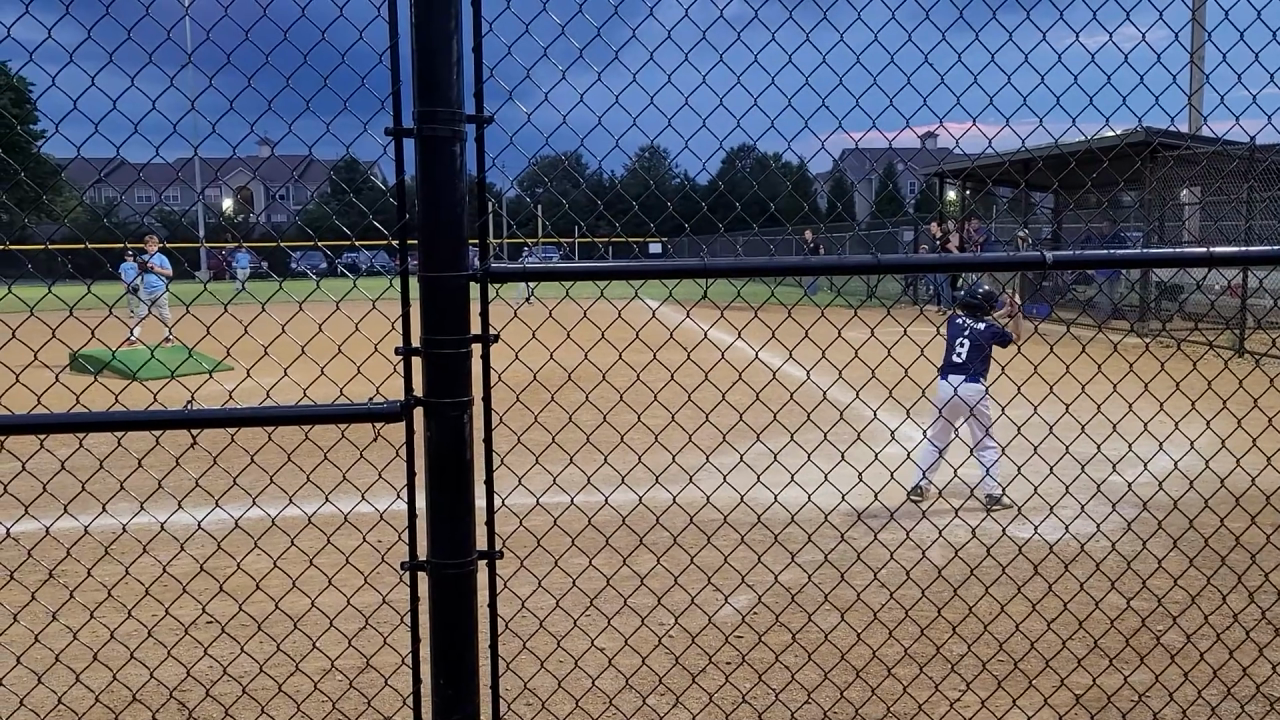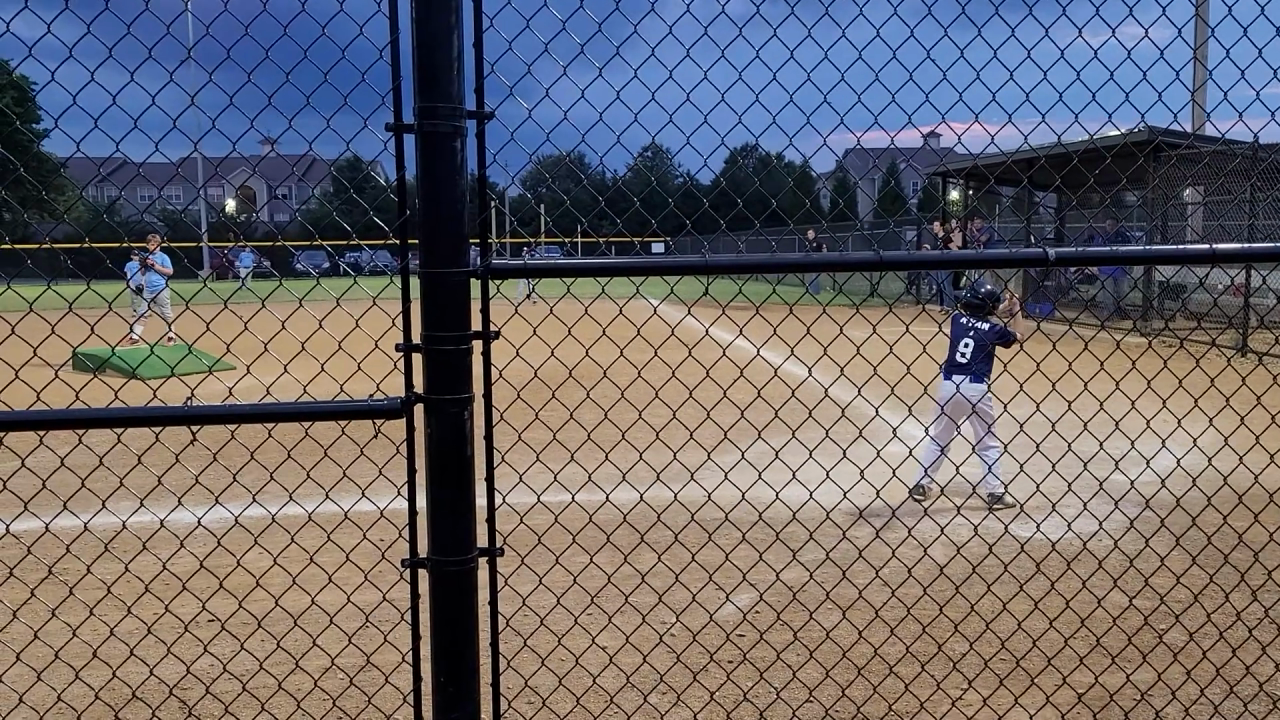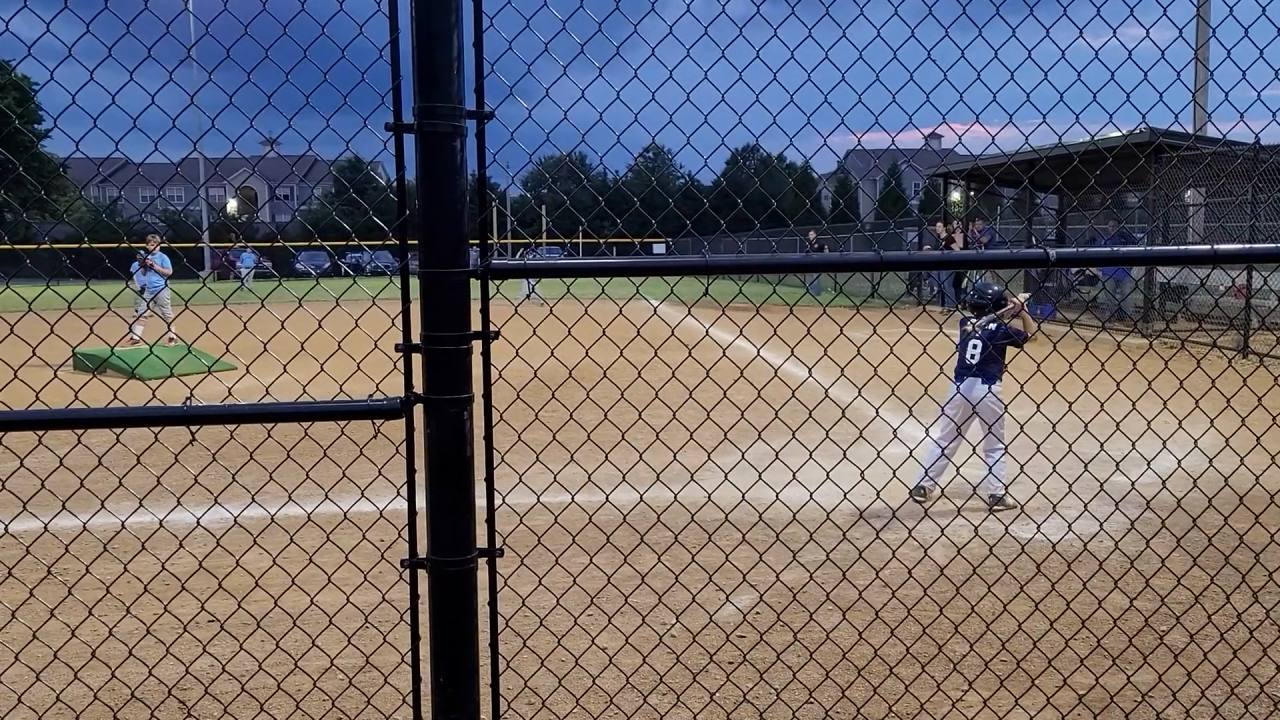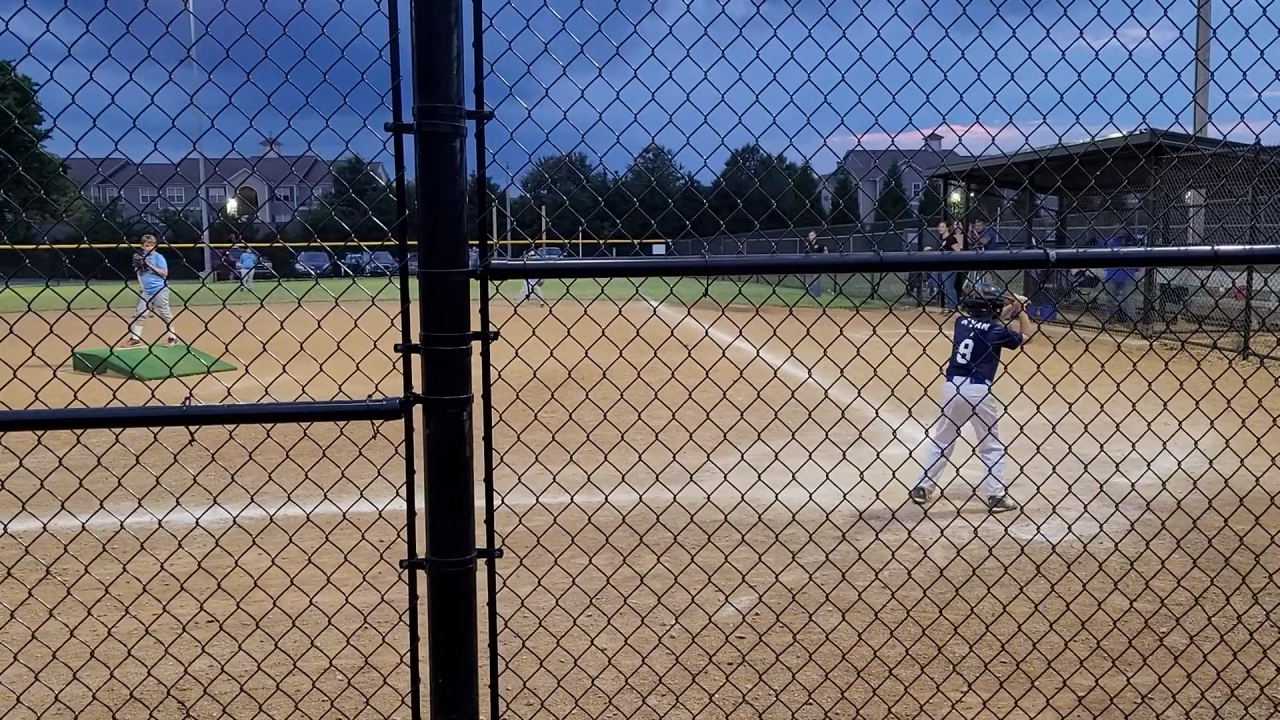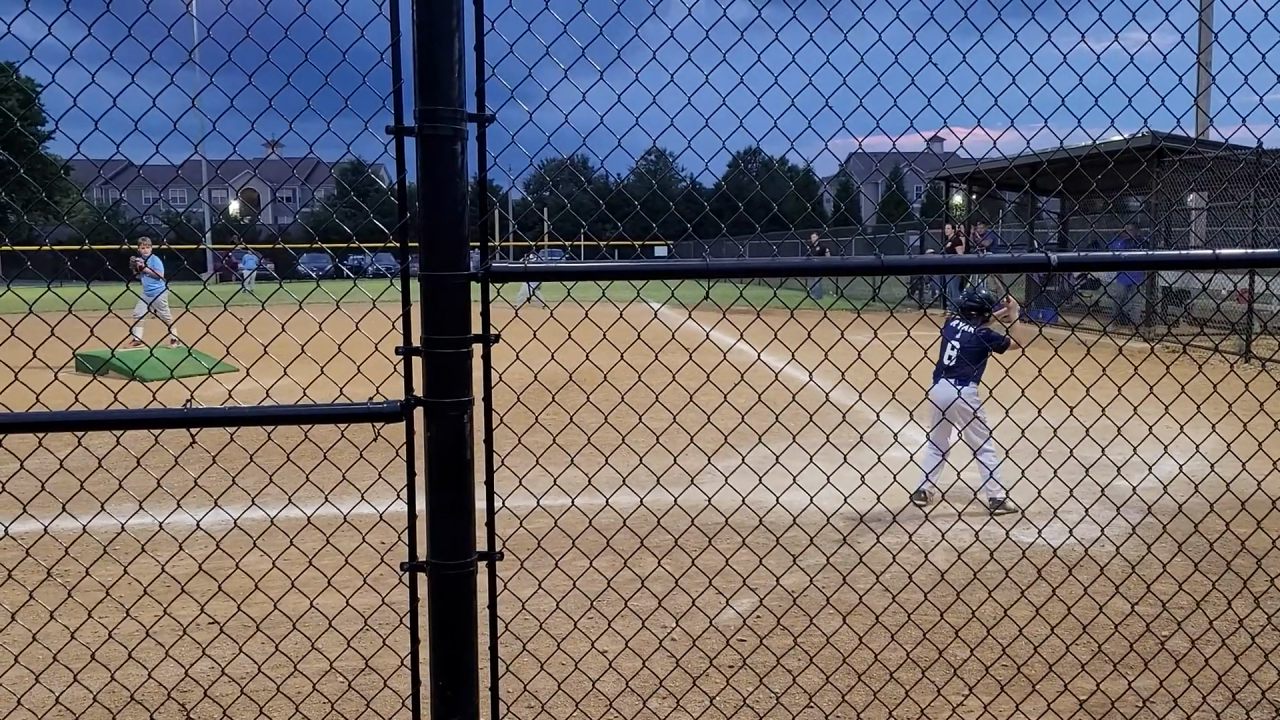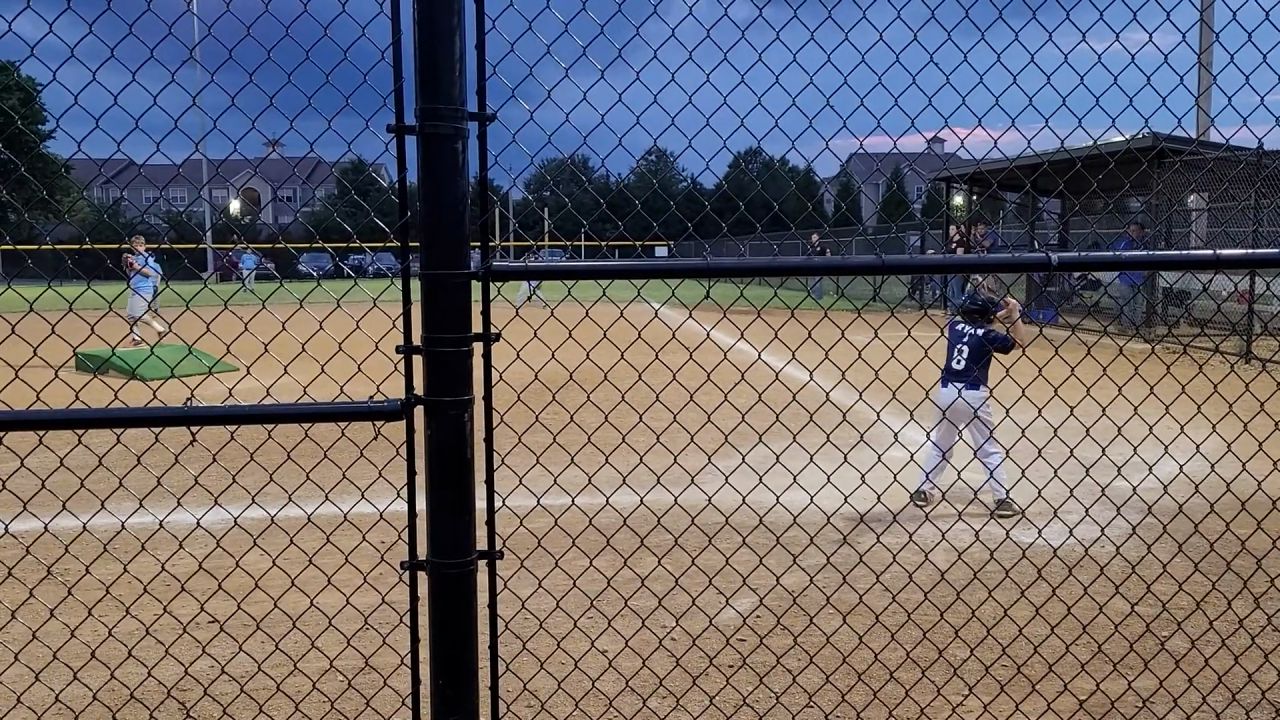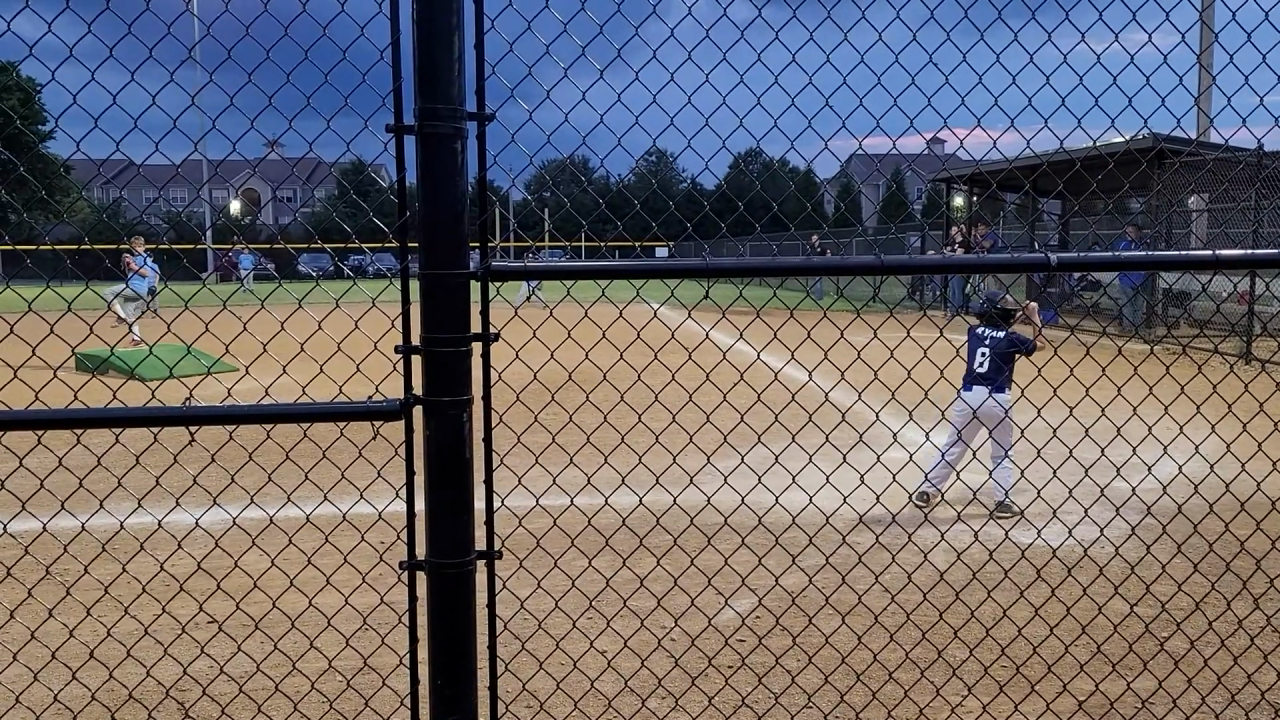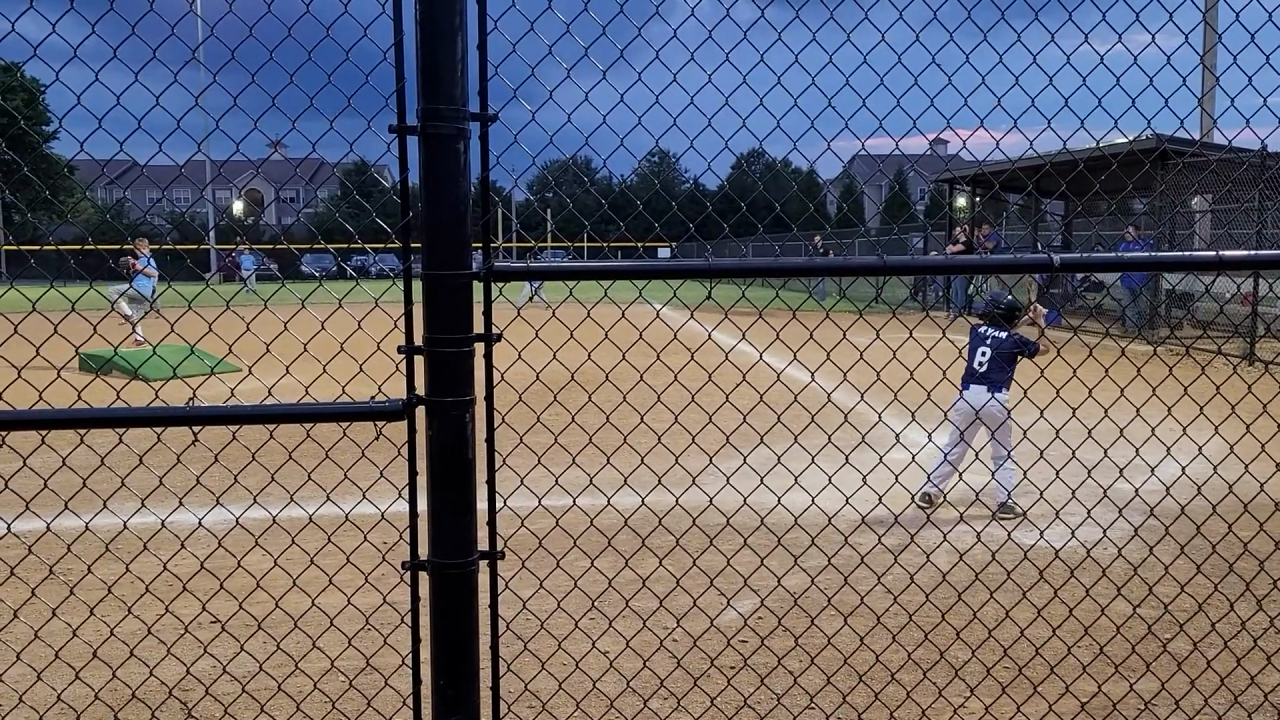
dt=0.3s
person 1, frame 1
left shoulder: (954, 320)
right shoulder: (990, 330)
right elbow: (1016, 337)
left wrist: (1005, 311)
right wrist: (1016, 310)
left hip: (946, 385)
right hip: (973, 388)
left knee: (935, 439)
right knee: (986, 444)
left ankle: (920, 487)
right ankle: (993, 495)
person 1, frame 2
left shoulder: (957, 319)
right shoulder: (993, 329)
right elbow: (1019, 336)
left wrist: (1003, 309)
right wrist: (1015, 309)
left hip: (950, 384)
right hip: (977, 387)
left knee: (938, 438)
right knee: (989, 443)
left ankle: (922, 486)
right ankle: (995, 493)
person 1, frame 3
left shoulder: (966, 323)
right shoulder: (1001, 329)
right elbow: (1032, 334)
left wrist: (1012, 308)
right wrist: (1021, 309)
left hip: (960, 387)
right hip: (987, 389)
left knee: (943, 439)
right knee: (995, 445)
left ankle: (923, 486)
right ankle: (997, 495)
person 1, frame 4
left shoulder: (961, 321)
right shoulder: (996, 330)
right elbow: (1027, 337)
left wrist: (1010, 309)
right wrist: (1021, 311)
left hip: (952, 385)
right hip: (978, 389)
left knee: (940, 441)
right knee: (991, 445)
left ankle: (923, 488)
right ankle: (996, 496)
person 1, frame 5
left shoulder: (951, 323)
right shoulder: (983, 334)
right elbow: (1019, 342)
left wrist: (1003, 312)
right wrist: (1013, 314)
left hip: (939, 387)
right hip: (964, 391)
left knee: (937, 443)
right knee: (984, 446)
left ankle: (924, 491)
right ankle: (997, 498)
person 1, frame 6
left shoulder: (954, 326)
right shoulder: (988, 335)
right elbow: (1021, 342)
left wrist: (1002, 315)
right wrist: (1015, 314)
left hip: (947, 392)
right hip: (974, 394)
left knee: (940, 445)
right knee: (990, 449)
left ankle: (923, 491)
right ankle: (1002, 500)
person 1, frame 7
left shoulder: (973, 331)
right shoulder: (1009, 338)
right elbow: (1040, 344)
left wrist: (1019, 316)
right wrist: (1033, 316)
left hip: (968, 395)
right hip: (996, 398)
left knee: (952, 447)
right knee: (1002, 452)
left ankle: (926, 491)
right ankle: (1004, 502)
person 1, frame 8
left shoulder: (977, 330)
right shoulder: (1013, 339)
right elbow: (1044, 349)
left wrist: (1026, 319)
right wrist: (1039, 320)
left hip: (967, 394)
right hip: (993, 398)
left knee: (953, 448)
right knee: (1002, 453)
left ankle: (928, 493)
right ankle: (1006, 503)
